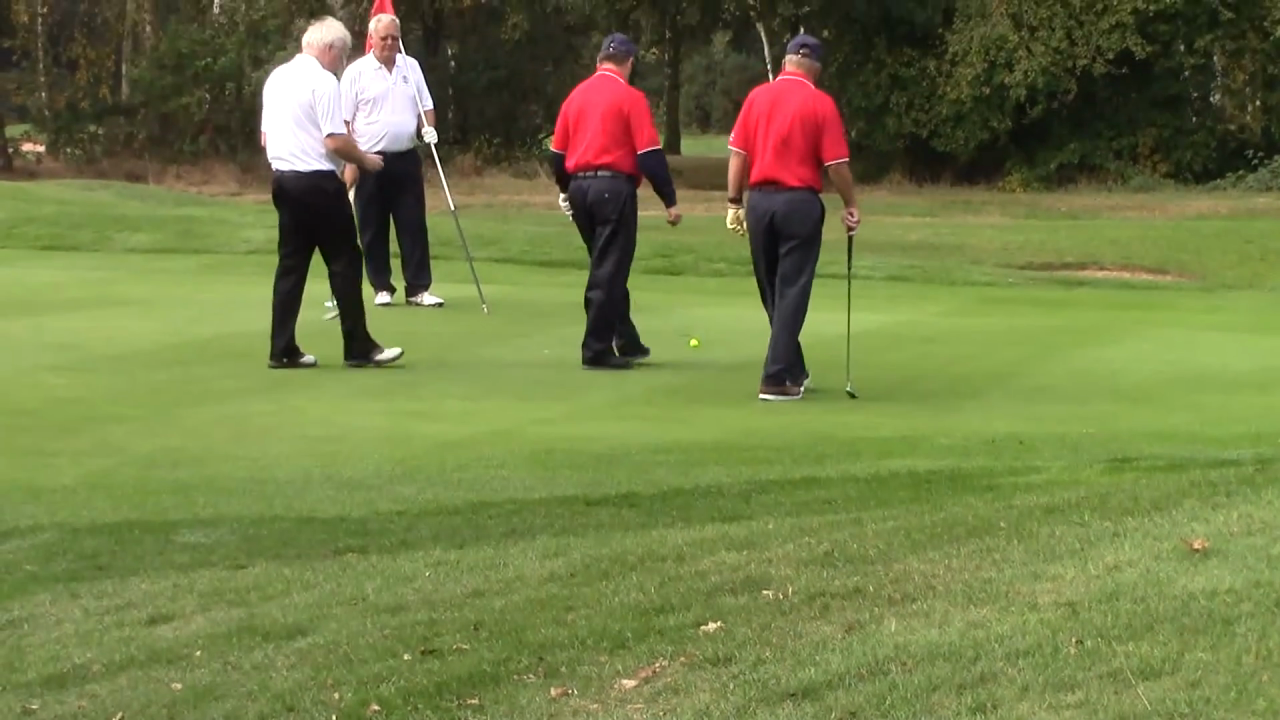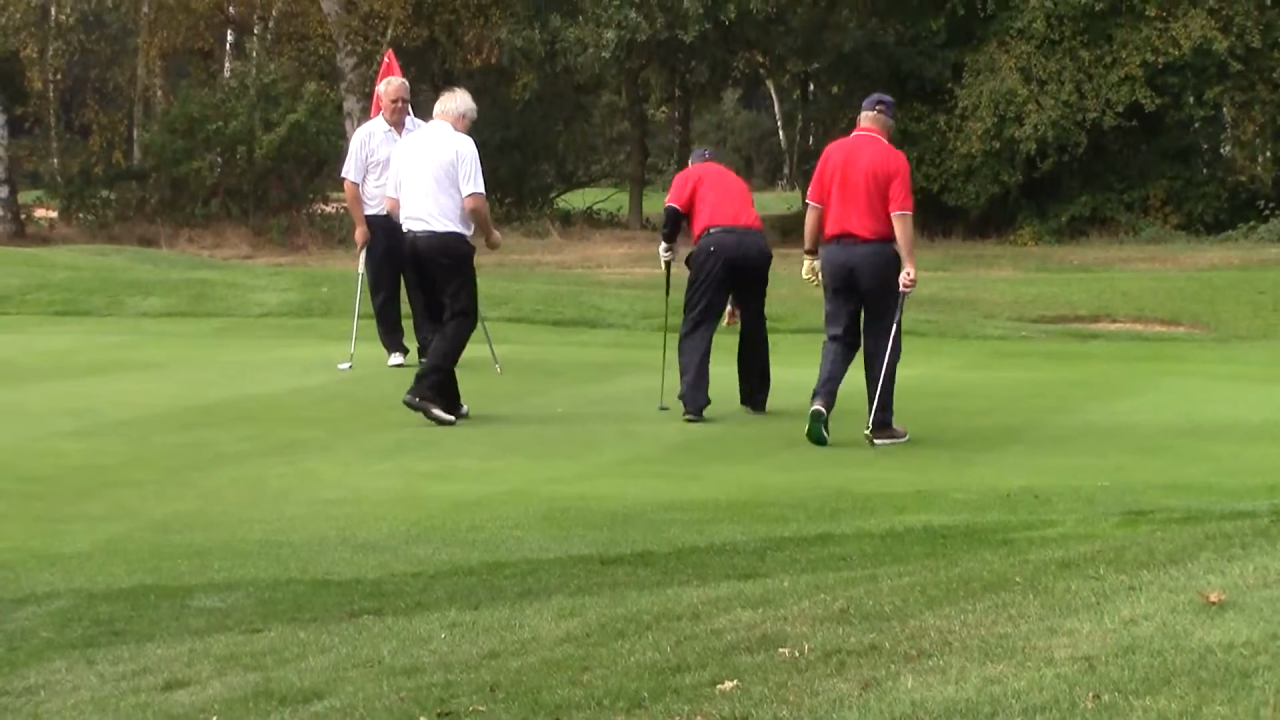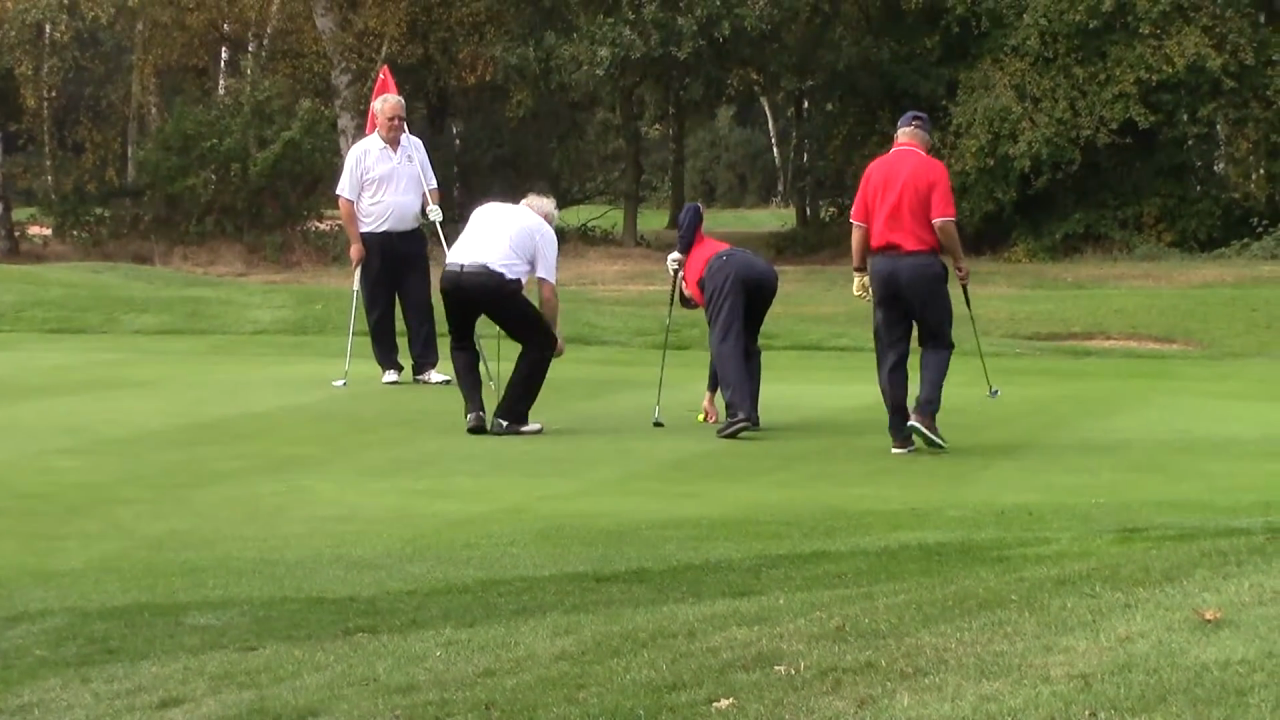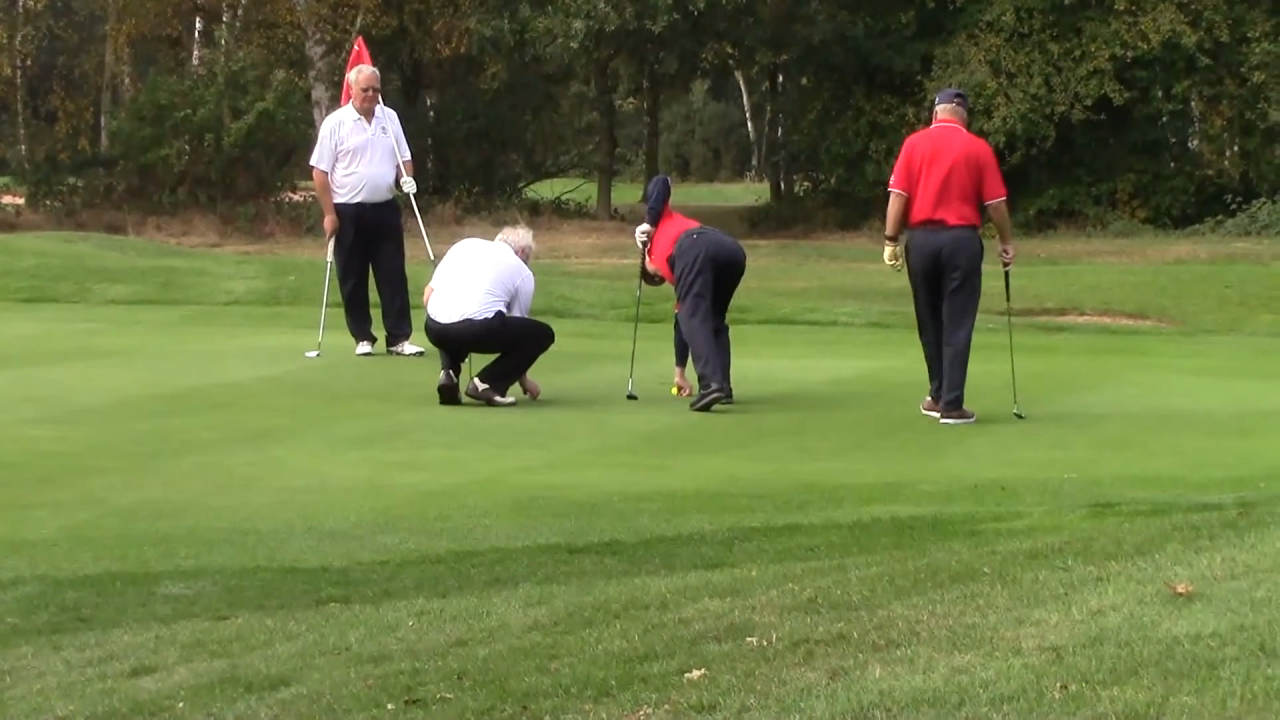
dt=1s
person 1, frame 1
left shoulder: (756, 96)
right shoulder: (821, 103)
left elbow: (738, 154)
right elbow: (836, 164)
left wrist: (734, 203)
right wrist: (850, 205)
left hip: (760, 201)
right hip: (799, 203)
left knee: (771, 293)
right knee: (791, 293)
left ankle: (793, 369)
right ankle: (775, 379)
person 1, frame 2
left shoulder: (832, 151)
right shoulder: (894, 158)
left elbow: (814, 207)
right elbow: (900, 215)
left wrist: (810, 254)
right wrist: (908, 264)
left hip: (836, 253)
right hip: (876, 254)
left knee: (838, 338)
right knee: (882, 341)
left ankle: (821, 401)
right ankle: (881, 426)
person 1, frame 3
left shoulder: (874, 168)
right shoulder: (933, 168)
left elbow: (859, 226)
right elbow: (943, 223)
left wrist: (859, 271)
right wrist: (959, 261)
left hip: (883, 265)
right hip: (921, 264)
left knee: (890, 353)
right knee: (937, 343)
left ankle: (901, 434)
right ankle: (923, 413)
person 1, frame 4
left shoulder: (914, 142)
right shoulder: (979, 148)
left elbow: (898, 195)
right elbow: (996, 203)
left wrist: (891, 241)
right wrist: (1006, 243)
left hip: (922, 239)
right hip: (962, 240)
left knee: (929, 323)
right knee: (957, 325)
left ankle: (938, 397)
right ankle: (952, 404)
person 2, frame 1
left shoulder: (411, 67)
right shoulder: (356, 71)
left elbow: (425, 106)
right elbow: (343, 121)
left wrist: (429, 128)
right wrist: (350, 162)
left hip: (406, 158)
left knee: (414, 225)
right knee: (374, 230)
left ankle: (418, 288)
right ankle: (382, 287)
person 2, frame 2
left shoulder: (421, 130)
right shoulder: (365, 134)
right elbow: (351, 182)
right wrist: (360, 225)
right hip: (378, 222)
right knee: (384, 291)
left ankle: (429, 347)
right ankle: (394, 349)
person 2, frame 3
left shoulder: (416, 146)
right shoulder: (361, 151)
left elbow: (429, 185)
right elbow: (346, 199)
left wrist: (433, 206)
right wrist: (355, 242)
left hip: (412, 237)
right hip: (375, 240)
left knee: (420, 304)
right knee: (379, 309)
left ankle: (425, 366)
right ankle: (389, 366)
person 2, frame 4
left shoulder: (390, 117)
right shoulder: (335, 122)
left elbow: (403, 157)
right elbow: (320, 171)
left wrist: (407, 178)
right wrist: (329, 213)
left hip: (386, 209)
right hip: (349, 212)
left knee: (394, 275)
right knee: (353, 280)
left ankle: (399, 338)
right ankle: (363, 338)
person 3, frame 1
left shoulder: (276, 77)
right shoulder: (323, 80)
left elbow: (266, 138)
right elbow: (335, 141)
right wrist: (365, 160)
left hip: (283, 179)
right hip: (317, 181)
left knee: (291, 263)
right knee: (344, 260)
left ankle: (283, 348)
right ankle: (359, 347)
person 3, frame 2
left shoulder: (405, 144)
right shoulder: (461, 143)
left elbow: (392, 204)
right elbow: (474, 202)
right wrist: (489, 234)
left hip: (412, 240)
right hip: (447, 242)
left knee: (439, 320)
right knee: (460, 319)
left ankle: (447, 401)
right ankle: (424, 389)
person 3, frame 3
left shoulder: (487, 208)
right shoulder: (543, 229)
right elbow: (547, 290)
left wrist: (470, 304)
right wrist: (554, 335)
left hip: (450, 275)
right hip: (492, 280)
left knee: (462, 343)
right knee: (541, 342)
left ankle: (474, 412)
right ankle: (509, 418)
person 3, frame 4
left shoulder: (464, 245)
right shoulder: (522, 271)
left elbow: (428, 296)
right elbow: (518, 329)
right wrist: (523, 379)
left hip: (434, 329)
right hip: (476, 329)
right knee: (542, 335)
left ankle: (448, 374)
right ankle: (488, 384)
person 4, frame 1
left shoulder: (576, 94)
right shoulder: (631, 97)
left elbow: (557, 152)
right elbow: (650, 155)
left wrist: (565, 190)
right wrist: (669, 201)
left hip: (580, 187)
right hip: (613, 188)
left knee: (604, 267)
right knee: (610, 271)
left ankle: (624, 340)
right ankle: (597, 350)
person 4, frame 2
left shoulder: (690, 174)
right shoulder: (738, 181)
left elbow: (673, 212)
left wrist: (666, 245)
right wrist: (738, 300)
left hip: (714, 244)
right hip: (757, 245)
left knee: (697, 326)
right knee: (754, 325)
left ankle: (694, 402)
right ankle: (756, 398)
person 4, frame 3
left shoulder: (696, 250)
left elbow: (693, 210)
right elbow: (720, 346)
left wrist: (680, 251)
right wrist: (709, 397)
left hip: (727, 269)
right hip: (765, 273)
left knee: (725, 342)
right knee: (747, 345)
left ankle: (738, 413)
right ankle: (750, 413)
person 4, frame 4
right shoulder: (676, 275)
left elbow: (661, 183)
right elbow: (681, 322)
left wrist: (649, 223)
right wrist: (680, 372)
left hip: (697, 247)
right hip: (733, 251)
left knee: (694, 318)
right knee: (714, 320)
left ankle: (711, 384)
right ankle: (722, 385)
